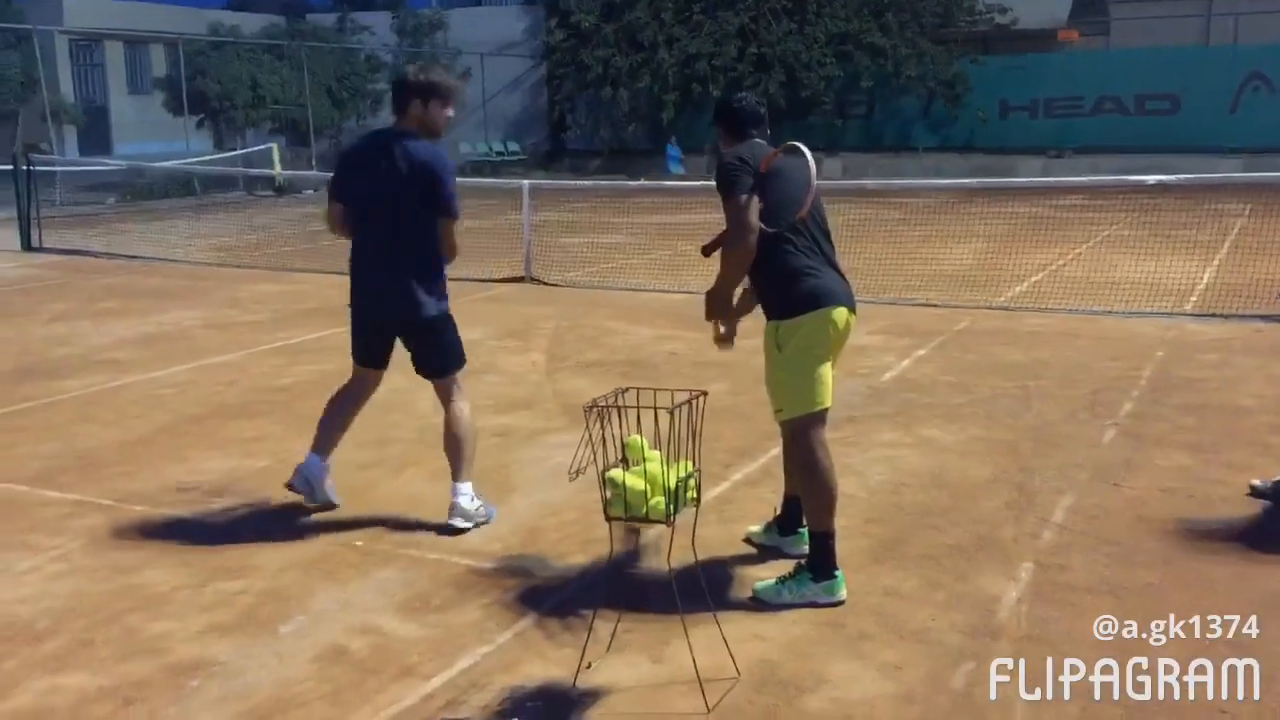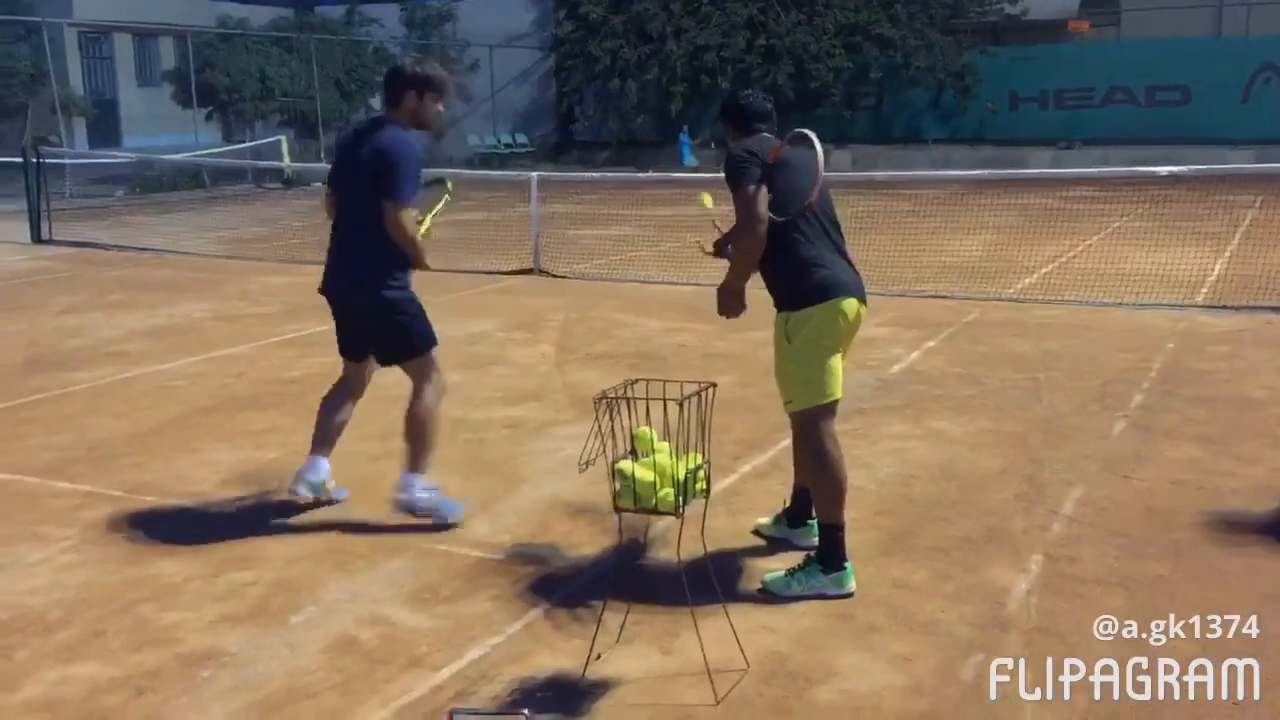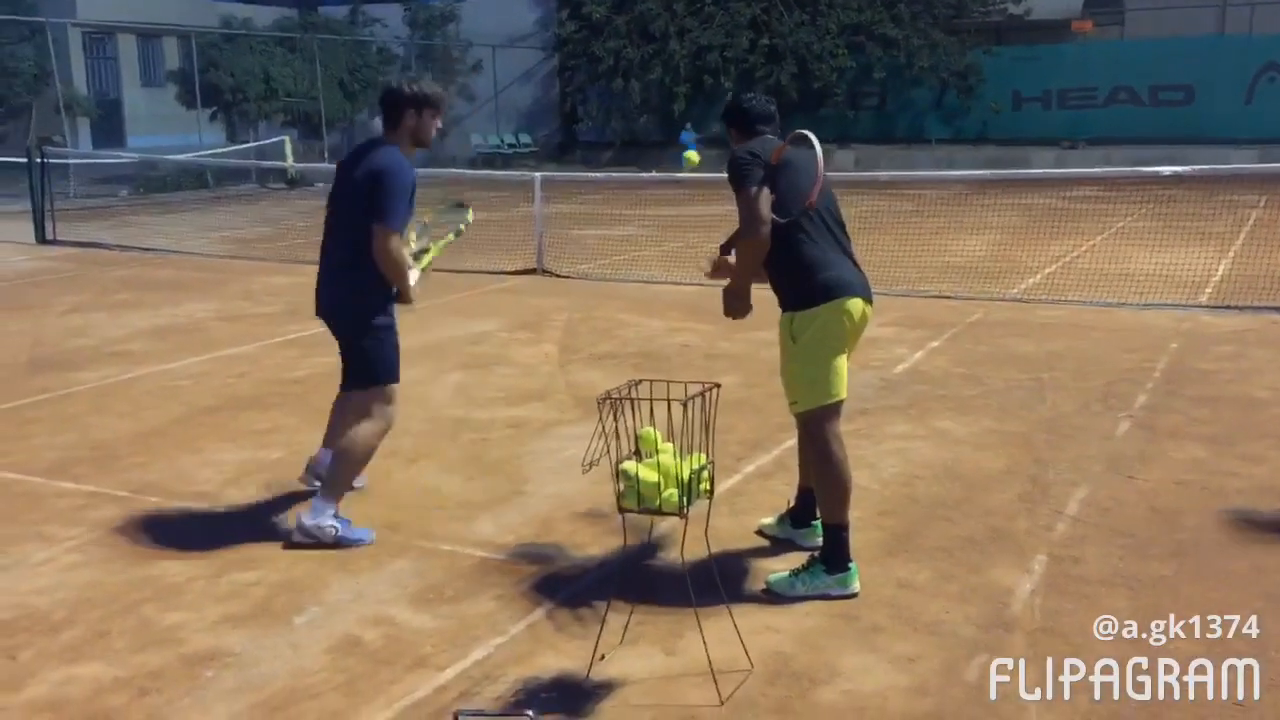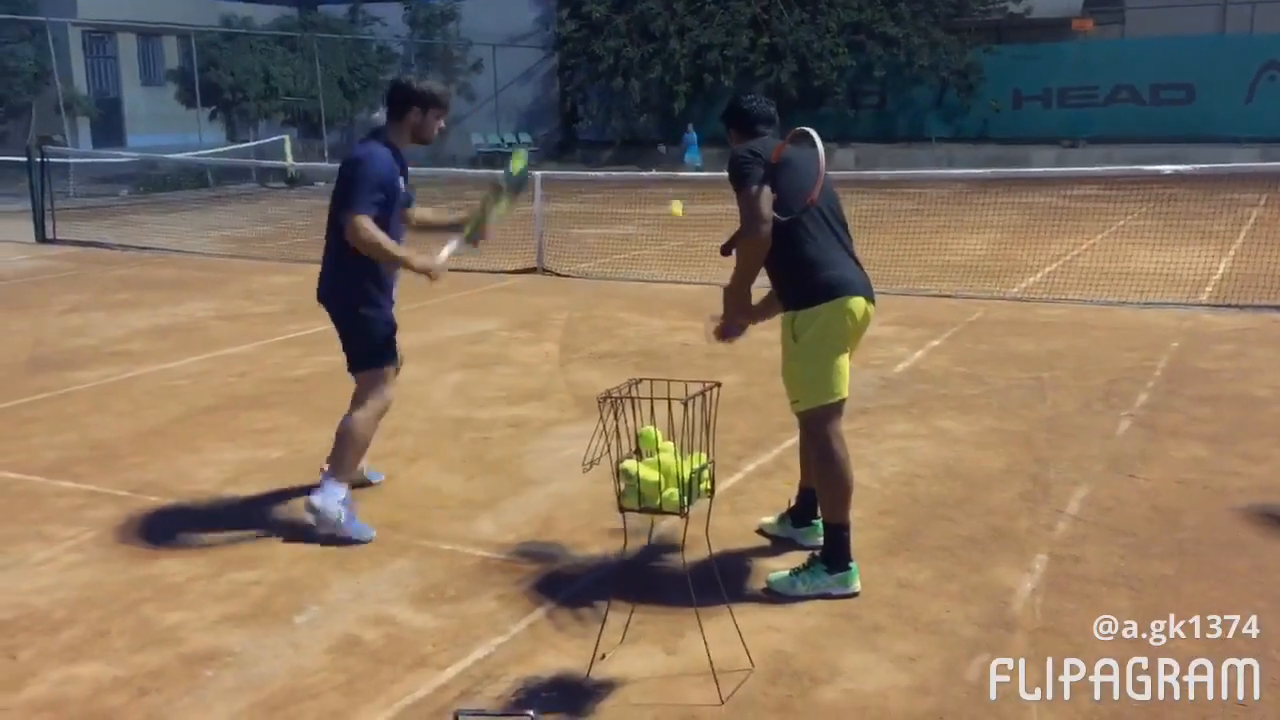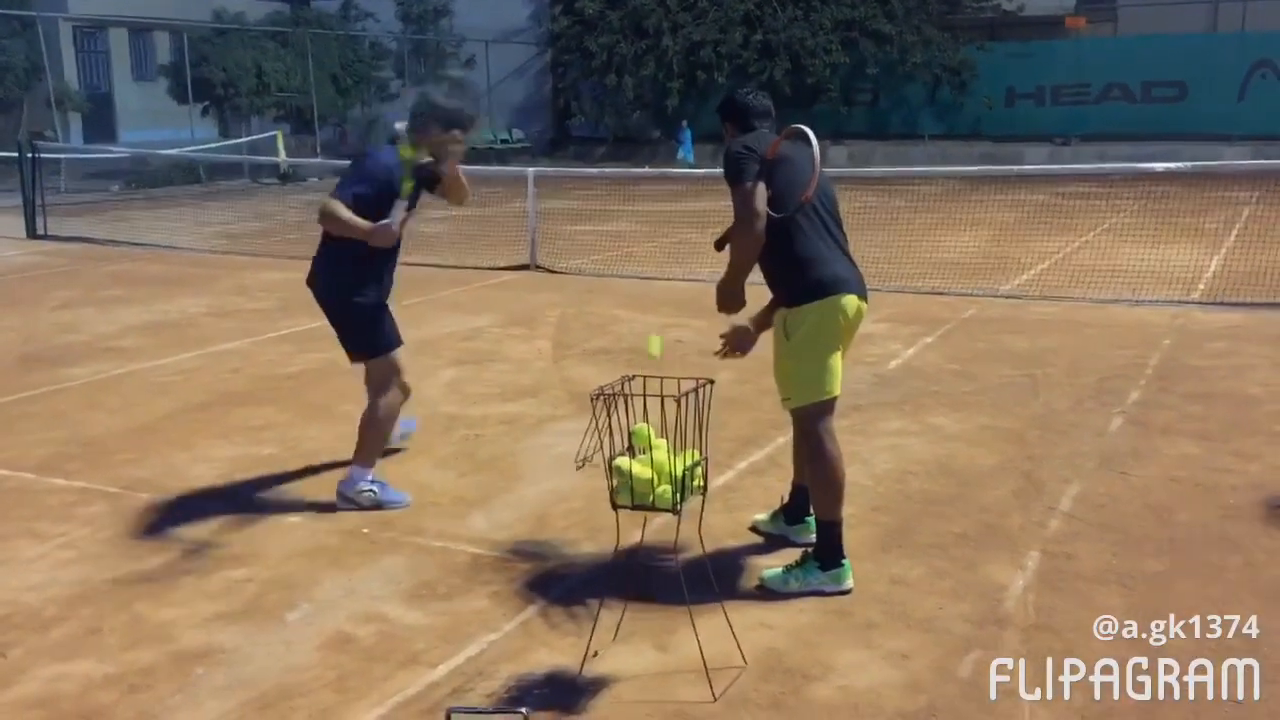
dt=0.2s
person 1, frame 1
left shoulder: (735, 162)
right shoulder: (789, 164)
left elbow: (745, 236)
left wrist: (720, 294)
right wrist: (737, 312)
left hip: (803, 309)
right hip: (832, 300)
left knee: (806, 431)
right knee: (795, 422)
left ankle: (823, 572)
right ankle: (790, 526)
person 1, frame 2
left shoulder: (744, 155)
right shoulder: (796, 156)
left elbow: (756, 225)
left wrist: (732, 286)
right wrist: (737, 254)
left hip: (813, 300)
right hip: (843, 292)
left knee: (816, 422)
right knee: (806, 414)
left ankle: (832, 563)
right ankle: (799, 517)
person 1, frame 3
left shoulder: (746, 157)
right shoulder: (799, 158)
left elbow: (759, 227)
left wrist: (737, 287)
right wrist: (740, 268)
left hip: (819, 301)
right hip: (850, 293)
left knee: (822, 423)
right knee: (810, 414)
left ankle: (836, 564)
right ankle: (804, 517)
person 1, frame 4
left shoulder: (748, 156)
right shoulder: (801, 159)
left elbow: (759, 226)
left wrist: (738, 289)
right wrist: (748, 315)
left hip: (823, 301)
right hip: (852, 292)
left knee: (823, 423)
right knee: (812, 414)
left ankle: (837, 564)
right ankle: (805, 516)
person 1, frame 5
left shoulder: (743, 151)
right shoulder: (798, 155)
left elbow: (753, 223)
left wrist: (730, 284)
right wrist: (755, 328)
left hip: (817, 299)
right hip: (845, 290)
left knee: (815, 420)
right knee: (806, 412)
left ankle: (829, 561)
right ankle: (797, 513)
person 2, frame 1
left shoulder: (355, 153)
right shoulder: (432, 160)
left elbow: (336, 221)
right elbow: (449, 242)
left hip: (368, 294)
right hip: (420, 299)
left knee: (361, 383)
right knee: (452, 395)
left ankle: (313, 471)
right ankle: (464, 499)
person 2, frame 2
left shoulder: (355, 139)
right shoulder: (403, 146)
left elbow: (333, 205)
right elbow: (397, 221)
right wrist: (418, 255)
left hip: (341, 280)
right hip: (381, 285)
left knee: (355, 377)
right knee: (429, 381)
left ankle: (314, 473)
right ankle: (415, 486)
person 2, frame 3
left shoulder: (359, 157)
right shoulder: (395, 168)
right elbow: (386, 247)
left wrist: (397, 263)
right wrist: (405, 285)
left hip: (335, 294)
right hip: (363, 303)
left knee: (362, 378)
right knee: (379, 411)
left ankle: (326, 462)
right ankle: (320, 515)
person 2, frame 4
left shoulder: (388, 156)
right shoulder: (371, 159)
left elbow: (403, 215)
right elbow: (356, 229)
left wrist: (455, 223)
right wrist: (412, 261)
left hip: (363, 289)
right hip: (356, 293)
left knee: (386, 368)
right knee: (378, 393)
left ankle: (344, 461)
right ankle: (330, 499)
person 2, frame 5
left shoulder: (415, 164)
right shoulder: (381, 163)
left elbow: (457, 195)
right elbow: (328, 211)
left wrist: (450, 162)
right wrist: (371, 233)
left hip: (364, 283)
right hip: (347, 285)
left knee: (382, 361)
right knee: (395, 384)
left ankle: (386, 428)
right ankle: (358, 481)
